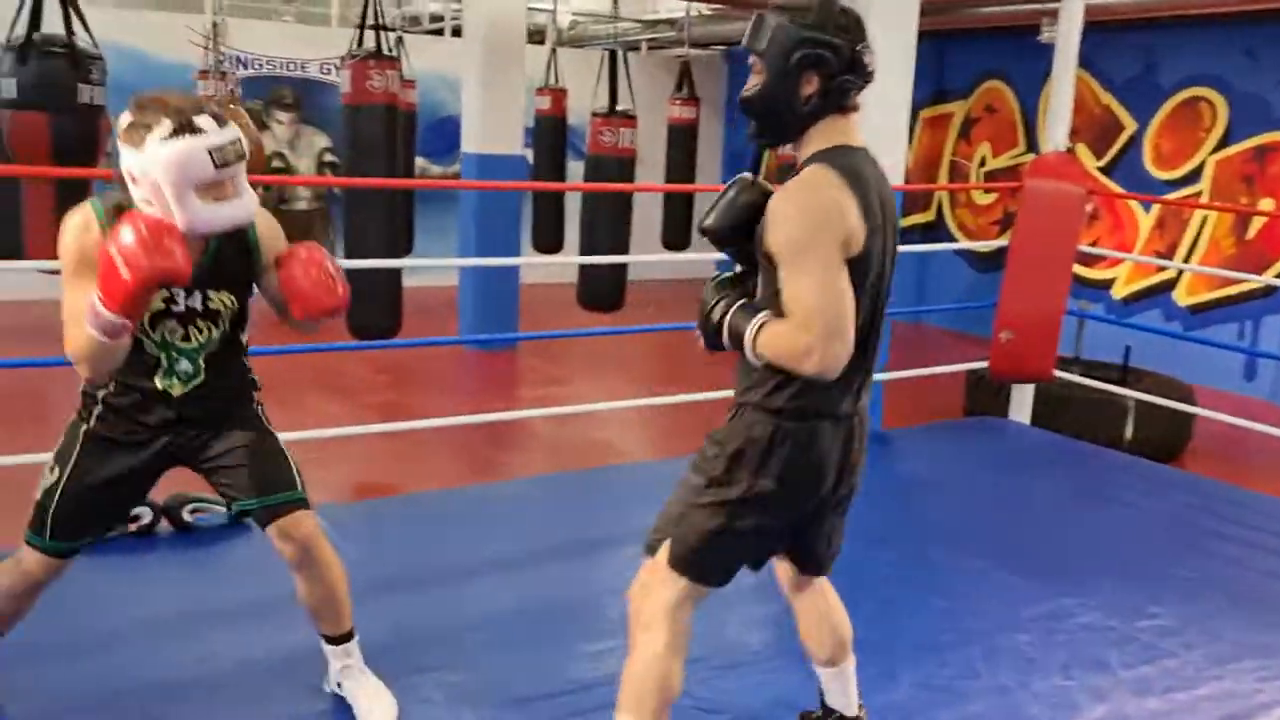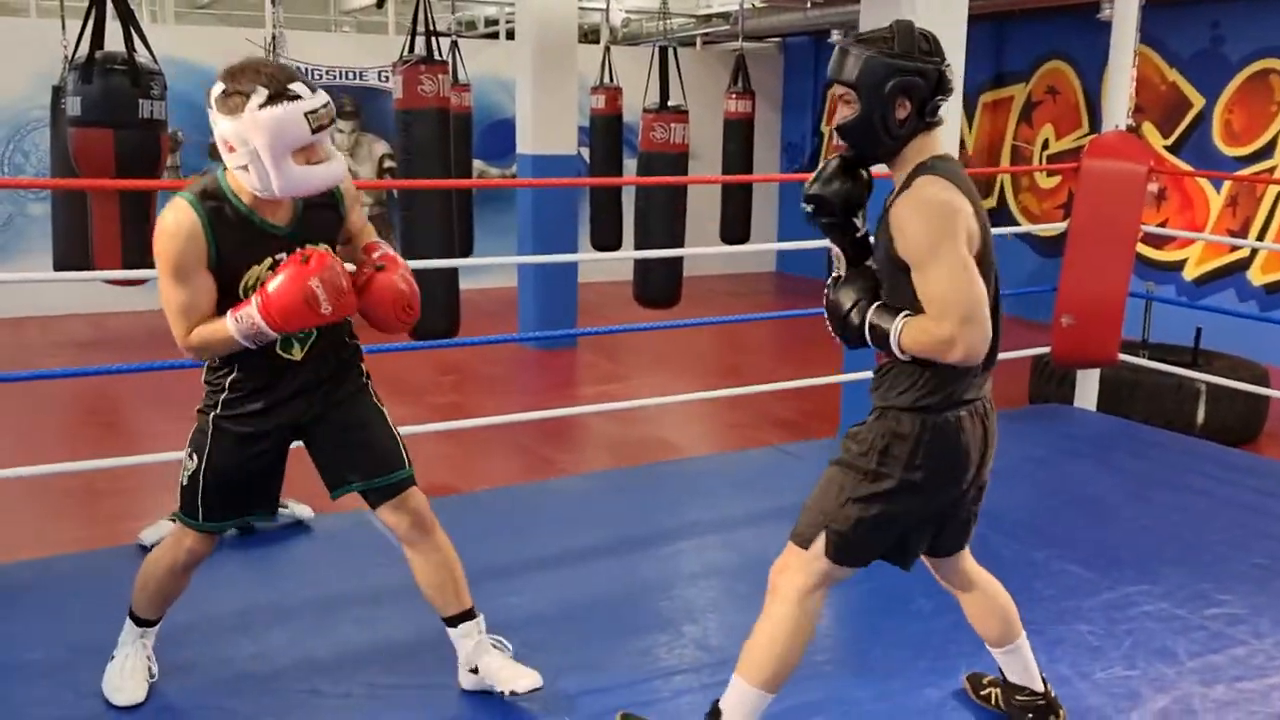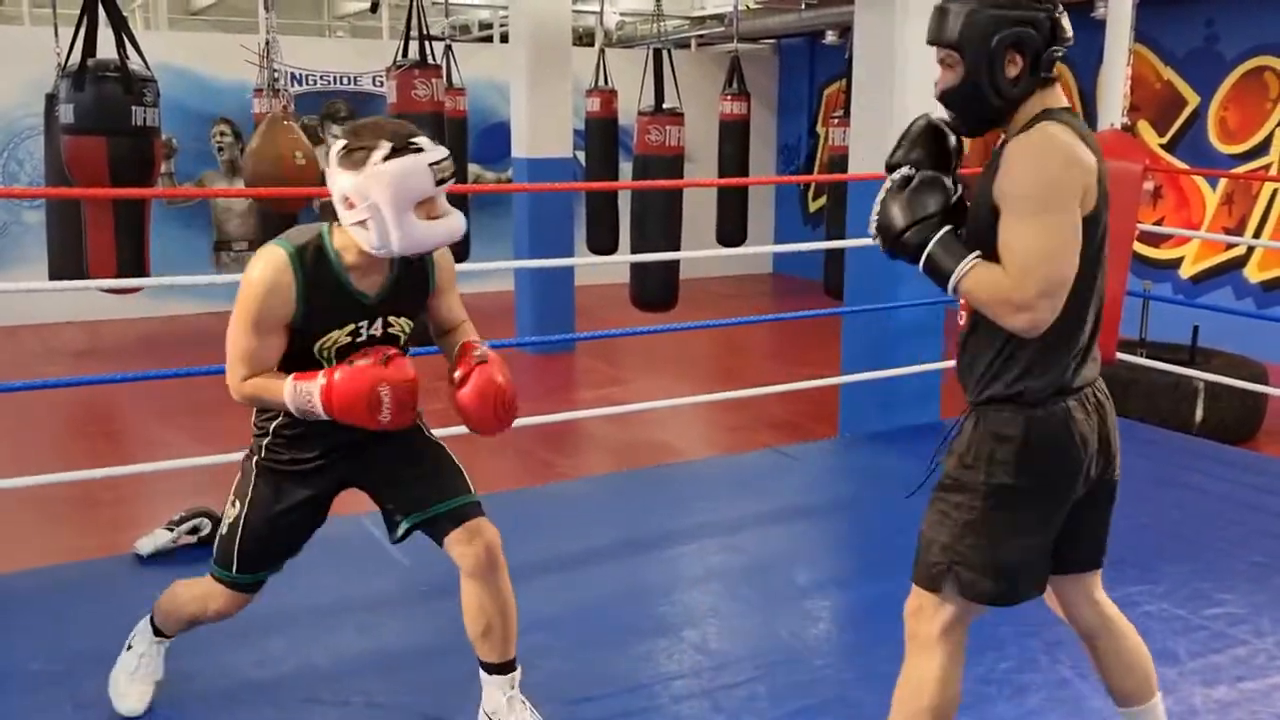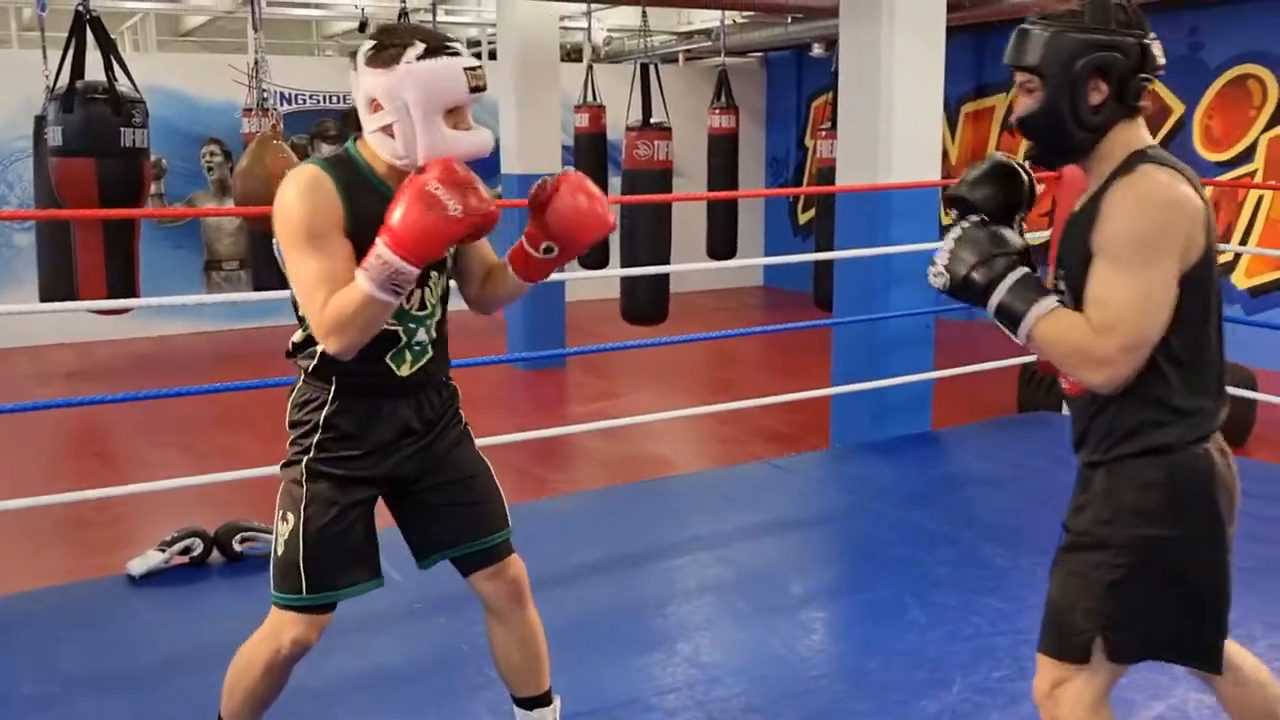
dt=1s
person 1, frame 1
left shoulder: (809, 195)
right shoulder: (864, 177)
left elbow: (819, 349)
left wrist: (731, 317)
right wrist: (752, 249)
left hip: (779, 438)
right hip: (835, 432)
left knee: (657, 603)
right knee: (805, 575)
person 1, frame 2
left shoulder: (926, 200)
right shoulder: (935, 183)
left elbow: (963, 337)
right elbow: (886, 295)
left wrist: (868, 317)
right wrist: (842, 229)
left hip: (918, 430)
right hip: (958, 422)
left knee: (798, 578)
right knee: (952, 563)
person 1, frame 3
left shoulder: (1043, 150)
right shoulder: (1042, 144)
left elbow: (1029, 305)
right elbow: (1005, 276)
left wrist: (931, 236)
right wrist: (936, 205)
left hip: (1023, 429)
right hip: (1071, 419)
left knee: (932, 619)
right knee: (1083, 603)
person 1, frame 4
left shoulder: (1147, 196)
right shoulder: (1108, 190)
left elbow: (1103, 359)
right elbow: (1078, 328)
left wrist: (1002, 280)
right wrist: (1002, 245)
left hip: (1152, 483)
right hip: (1159, 473)
right knee: (1205, 656)
person 2, frame 1
left shoulder: (252, 228)
right shoulder: (93, 229)
left elbow: (294, 310)
right elbow: (87, 361)
left wrist: (315, 291)
right wrist: (117, 296)
left hip: (217, 405)
right hip: (123, 410)
left knee: (301, 536)
left ankle: (347, 666)
person 2, frame 2
left shoulder: (327, 185)
right shoulder: (188, 221)
left elbow: (361, 244)
right elbow: (192, 339)
left wrist: (382, 270)
right wrist: (268, 312)
left hip: (334, 374)
right hip: (246, 391)
left knee: (411, 513)
right knee: (193, 541)
left ankle: (475, 653)
right ankle: (135, 642)
person 2, frame 3
left shoulder: (429, 257)
right shoulder: (280, 271)
left elbow: (456, 328)
right elbow: (246, 383)
left wrist: (478, 367)
right wrist: (324, 394)
left hip: (390, 427)
right hip: (298, 437)
left knee: (480, 546)
right knee: (226, 595)
right ankle: (149, 639)
person 2, frame 4
left shoulder: (445, 185)
right shoulder: (313, 191)
left elbow: (486, 299)
right elbow: (338, 336)
left wrist: (546, 244)
right wrist: (403, 245)
left hip: (429, 414)
right hip: (341, 425)
left knee: (505, 584)
right knee: (297, 627)
